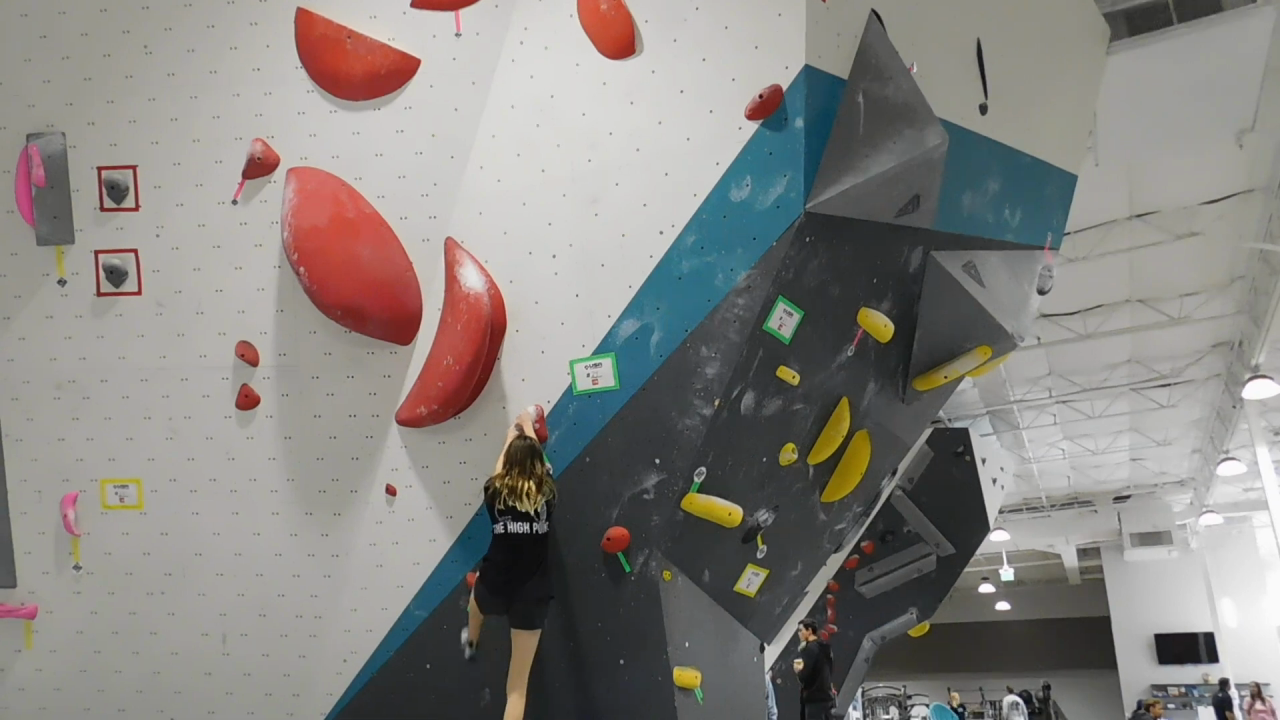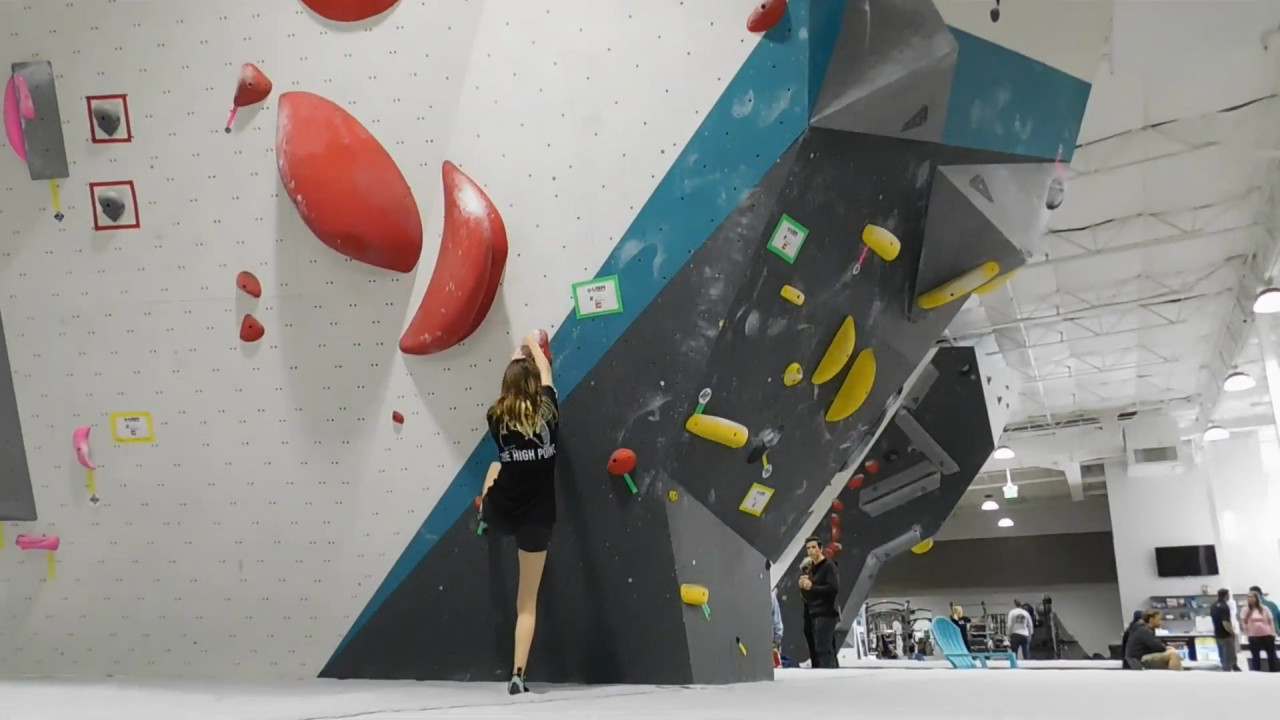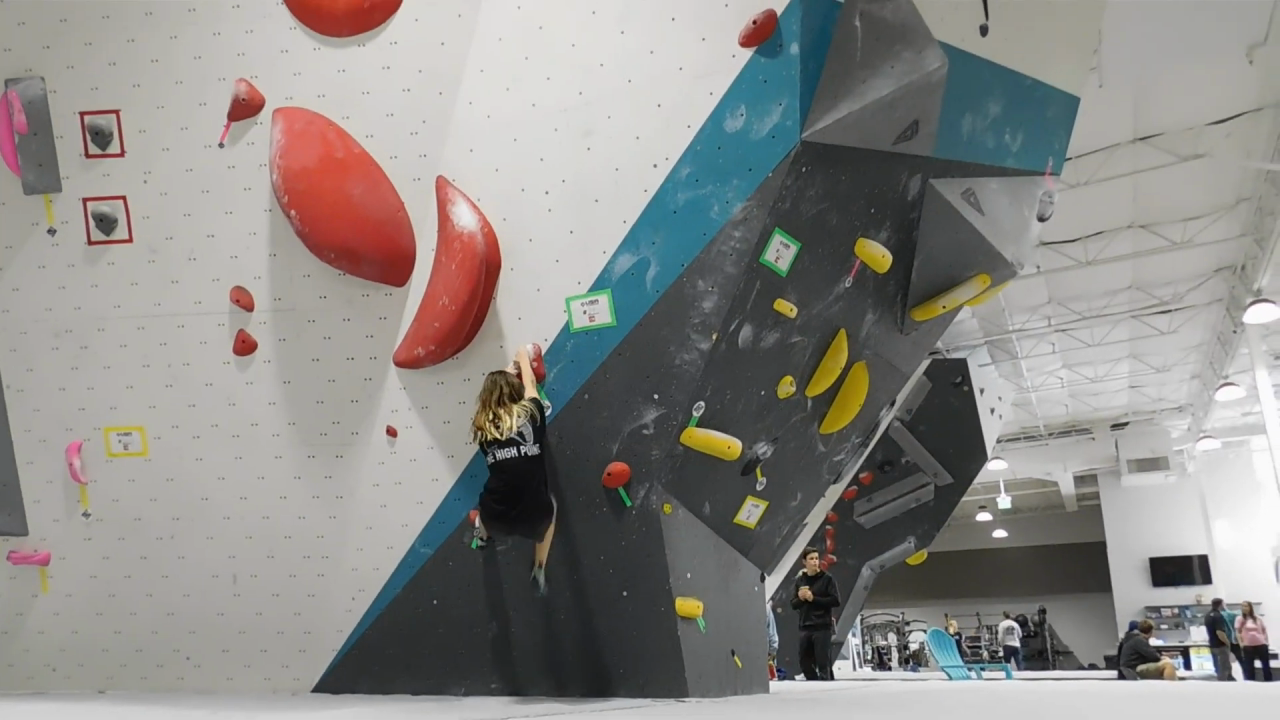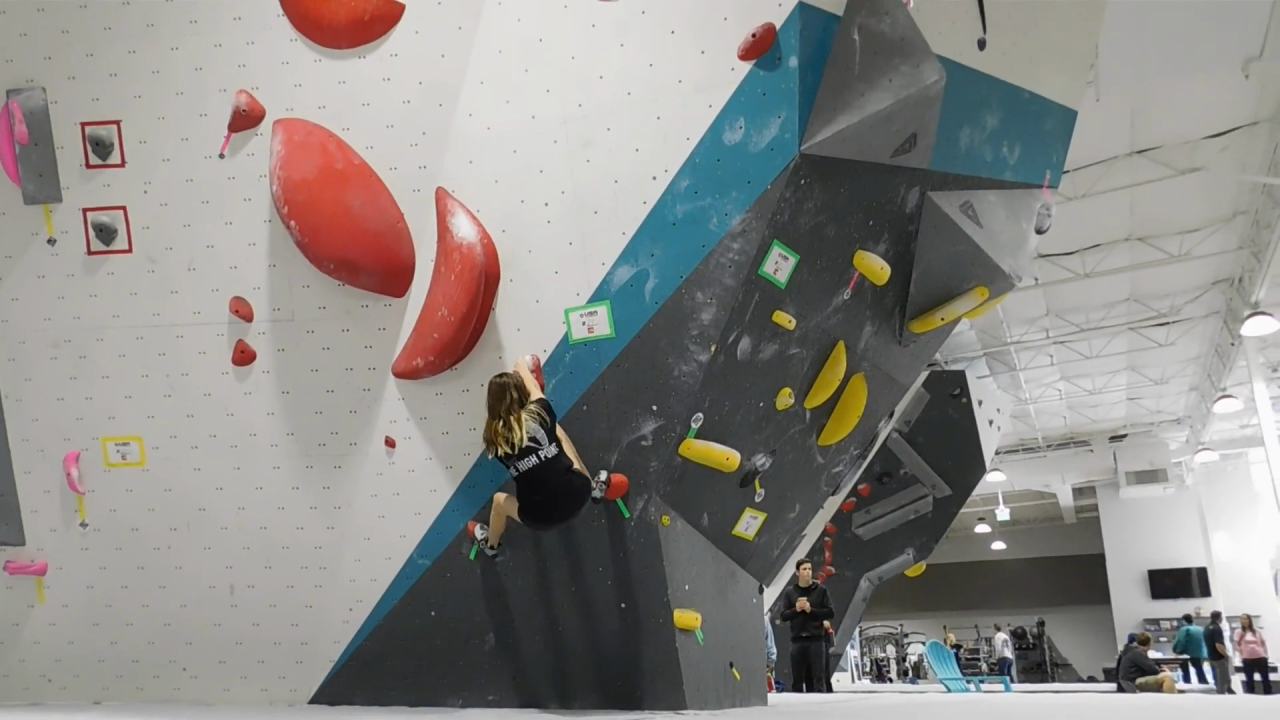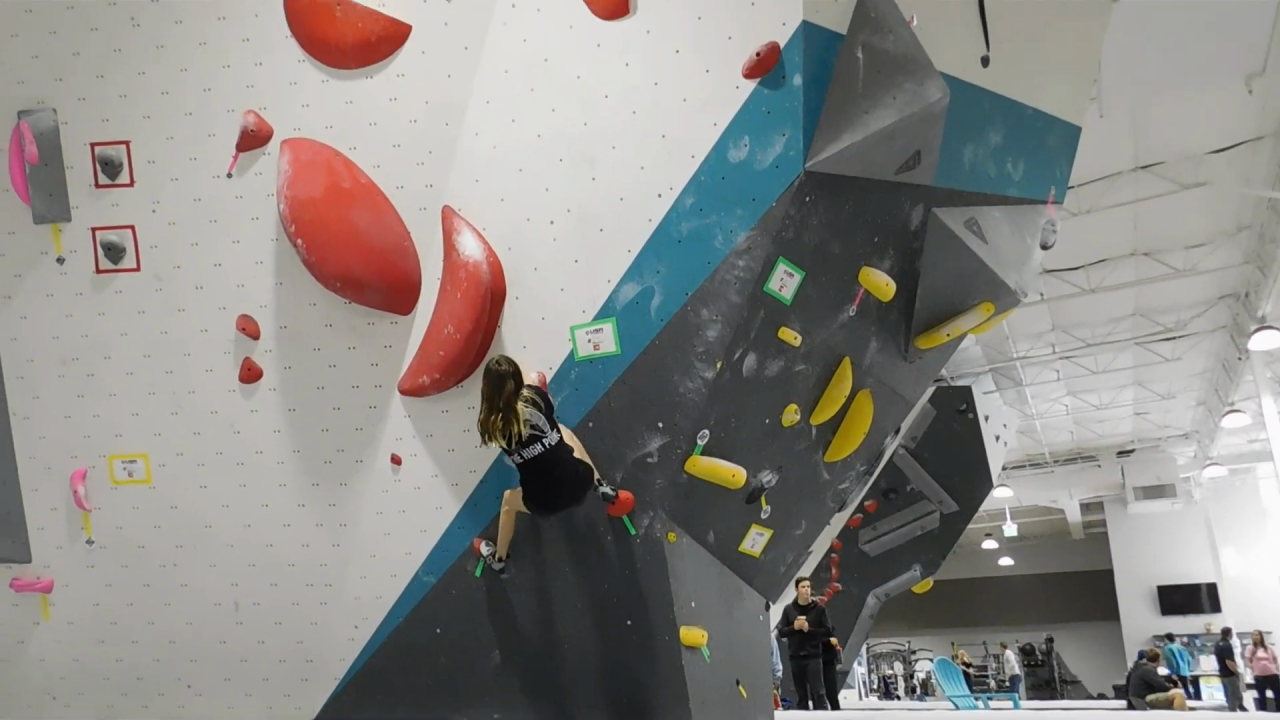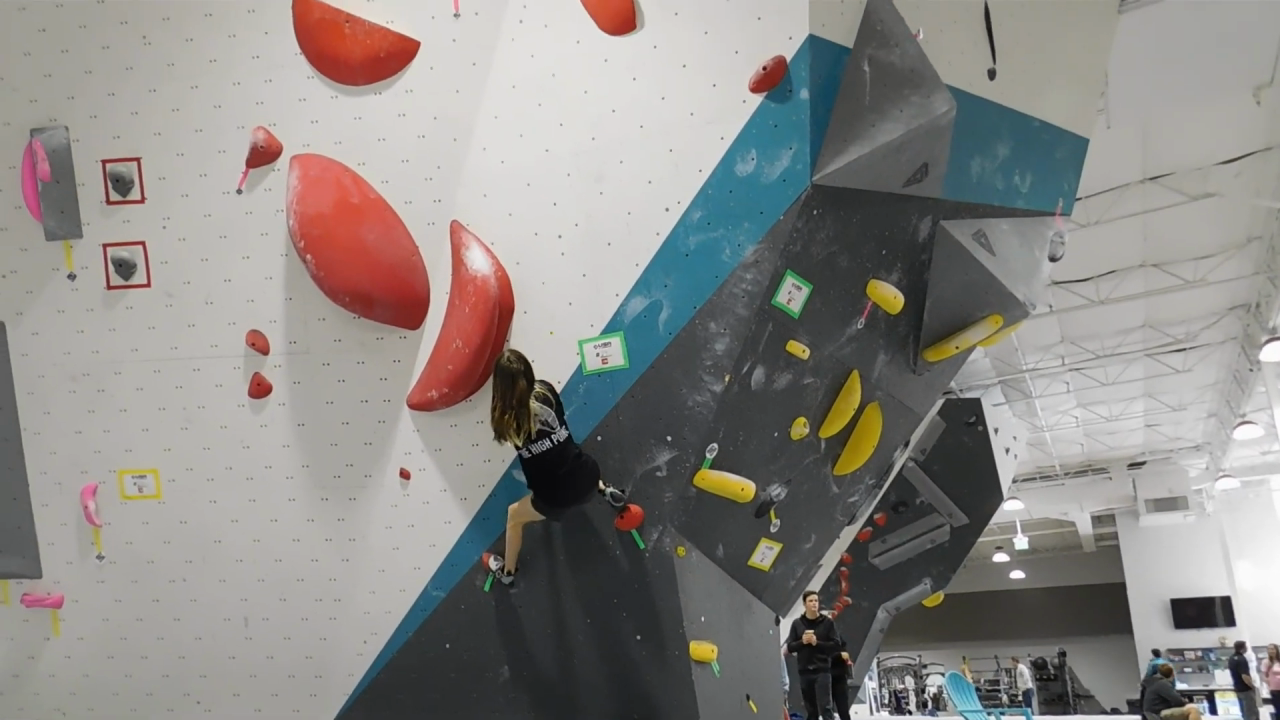
dt=0.5s
person 1, frame 1
left shoulder: (495, 491)
right shoulder: (546, 490)
left elbow: (501, 466)
right elbow: (534, 456)
left wrist: (511, 437)
right wrist: (529, 429)
left hip: (493, 593)
right hip: (532, 597)
right knee: (518, 683)
left ankle: (470, 641)
person 1, frame 2
left shoulder: (497, 416)
right shoulder: (548, 410)
left elbow: (506, 393)
right elbow: (546, 373)
left wrist: (516, 360)
right wrist: (534, 347)
left hip: (500, 514)
right hip: (537, 519)
right knee: (527, 602)
left ankle: (483, 518)
right ankle: (518, 676)
person 1, frame 3
left shoulder: (482, 427)
right shoulder: (531, 414)
right elbow: (530, 386)
left wrist: (509, 372)
right wrist: (524, 360)
left hip: (496, 517)
right hip: (535, 518)
right knee: (543, 508)
left ankle: (482, 536)
right ankle: (539, 569)
person 1, frame 4
left shoulder: (493, 435)
right shoulder: (538, 412)
right elbow: (535, 390)
right wrist: (523, 370)
left hip: (538, 517)
right hip: (575, 496)
left knee: (500, 501)
left ankle: (490, 545)
right ankle: (592, 487)
person 1, frame 5
left shoulder: (490, 422)
right shoulder: (534, 395)
left hip: (545, 502)
right hip: (580, 481)
left knee: (508, 501)
left ankle: (498, 558)
right ankle: (600, 486)
person 1, frame 6
left shoulder: (502, 417)
right shoulder: (545, 391)
left hip: (556, 498)
right hip: (587, 477)
left knee: (515, 515)
left ankle: (507, 571)
right ankle: (606, 491)
